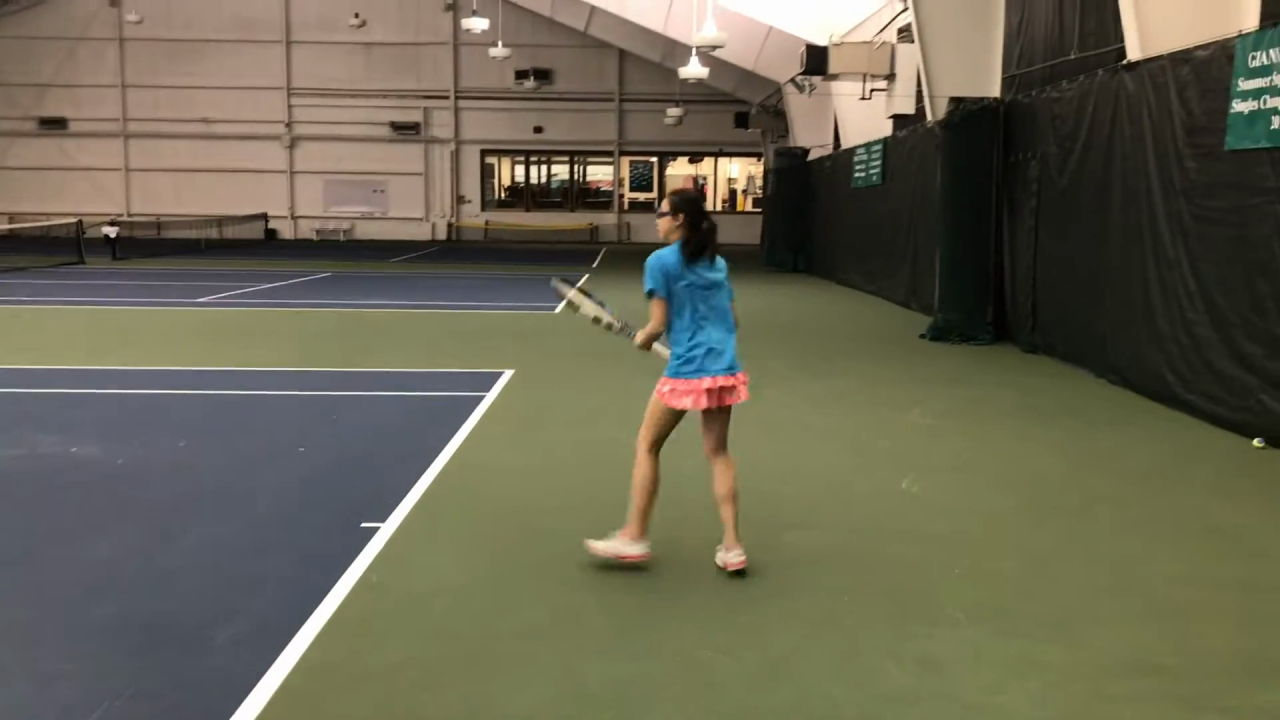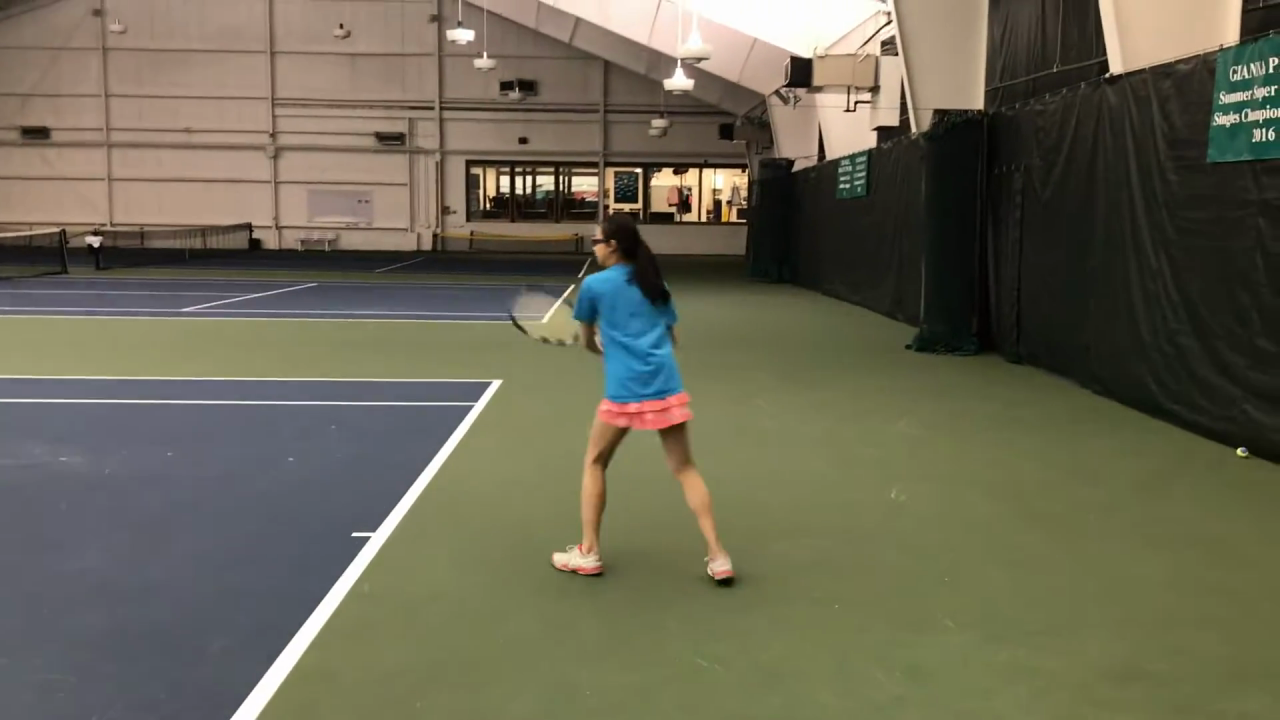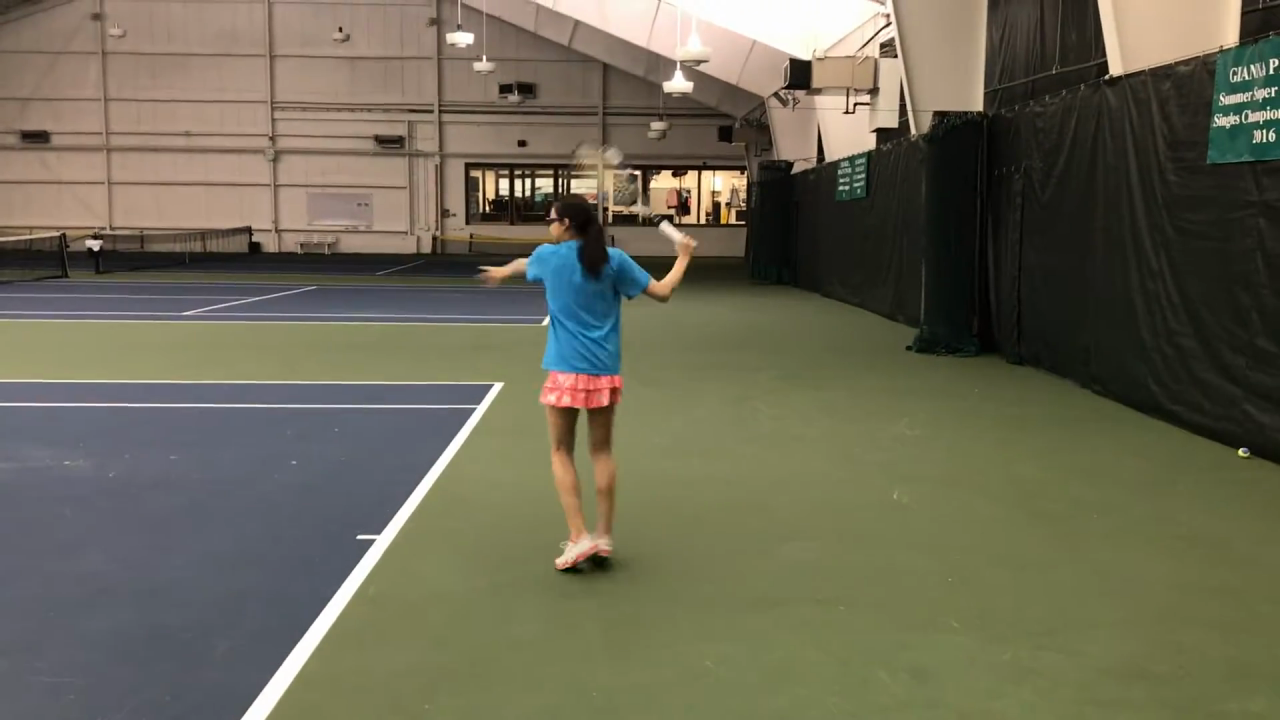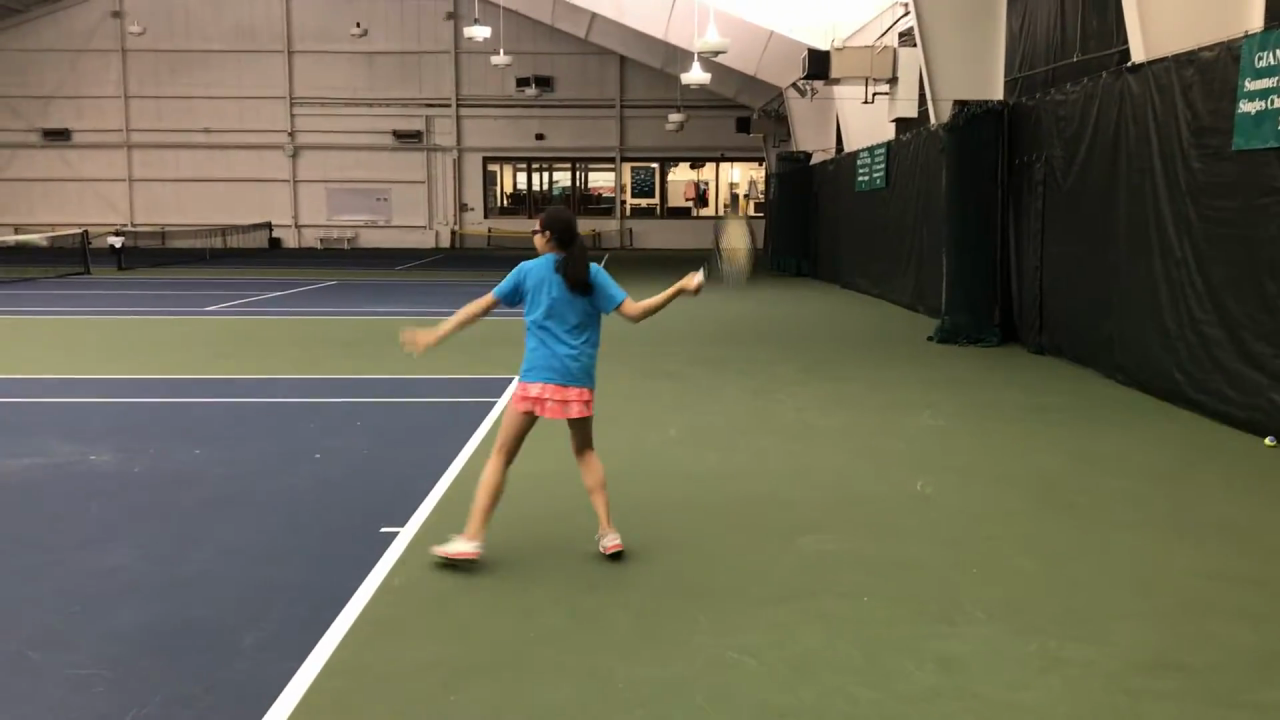
dt=0.3s
person 1, frame 1
left shoulder: (660, 261)
right shoulder: (717, 262)
left elbow: (658, 324)
right elbow: (732, 319)
left wrist: (642, 339)
left hip: (687, 372)
right hip: (726, 370)
left knee: (646, 446)
right knee: (718, 452)
left ankle: (633, 539)
right ankle: (731, 546)
person 1, frame 2
left shoulder: (593, 284)
right shoulder: (654, 284)
left elbow: (588, 339)
left hip: (623, 393)
right hip: (667, 389)
left knee: (595, 463)
right knee: (684, 469)
left ankle: (588, 552)
right ankle: (718, 556)
person 1, frame 3
left shoulder: (548, 255)
right shoulder: (614, 259)
left elbow: (522, 266)
right elbow: (662, 293)
left wrist: (502, 272)
right wrist: (683, 258)
left hip: (565, 370)
right hip: (606, 370)
left knee: (561, 452)
right knee: (601, 450)
left ankle: (579, 538)
right ankle: (604, 537)
person 1, frame 4
left shoulder: (527, 271)
right shoulder: (592, 274)
left elbow: (480, 306)
right elbow: (633, 313)
left wrist: (434, 335)
right wrist: (679, 288)
left hip: (537, 379)
right hip: (578, 381)
left knee: (501, 457)
right knee: (585, 451)
left ankle: (470, 538)
right ankle: (608, 533)
